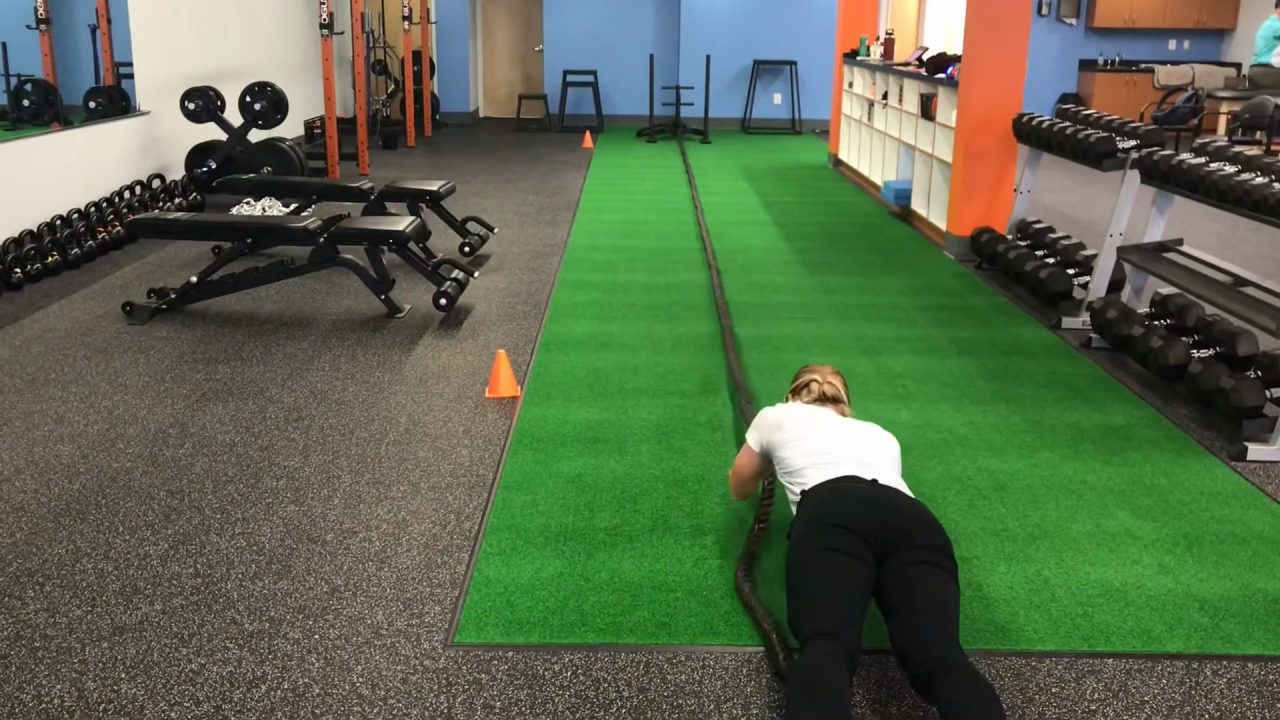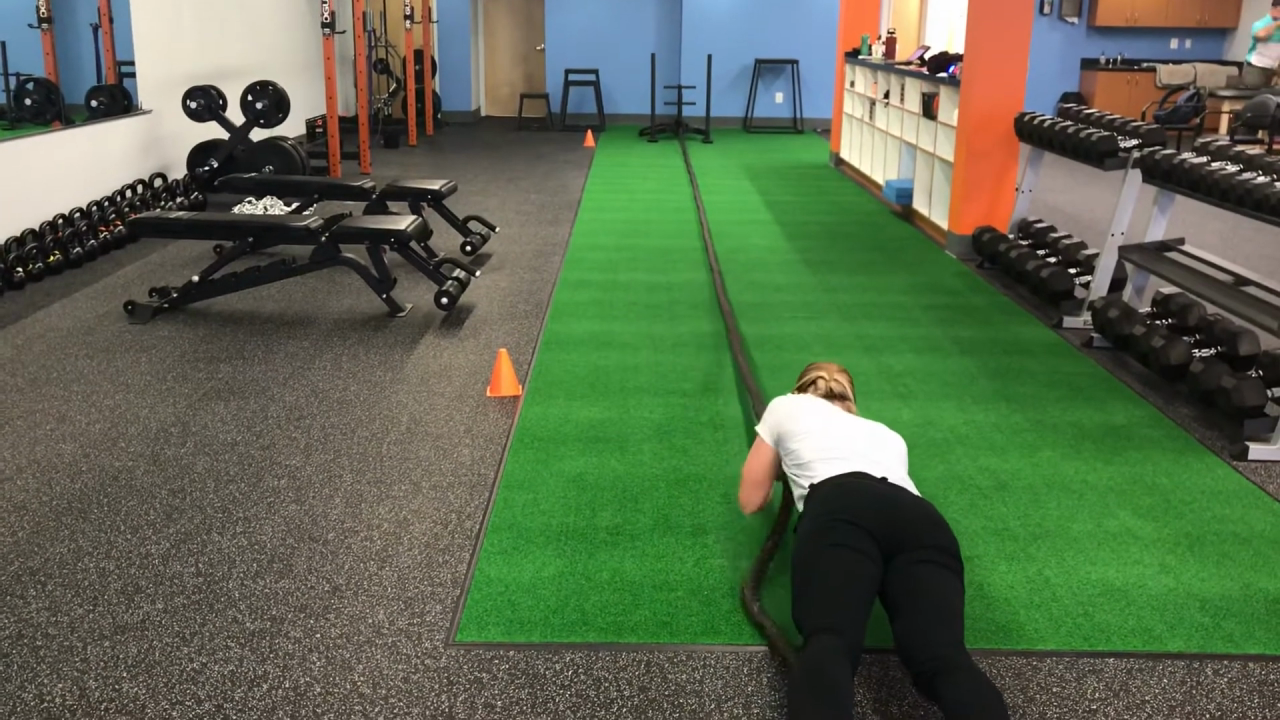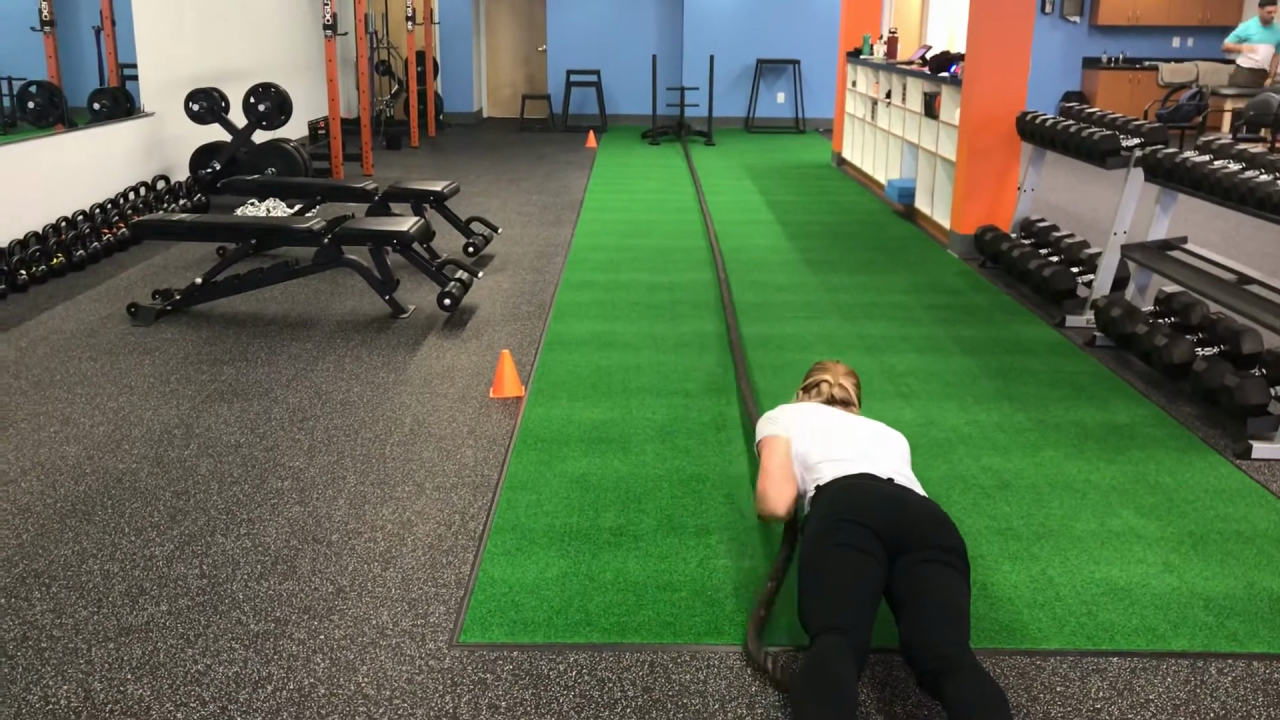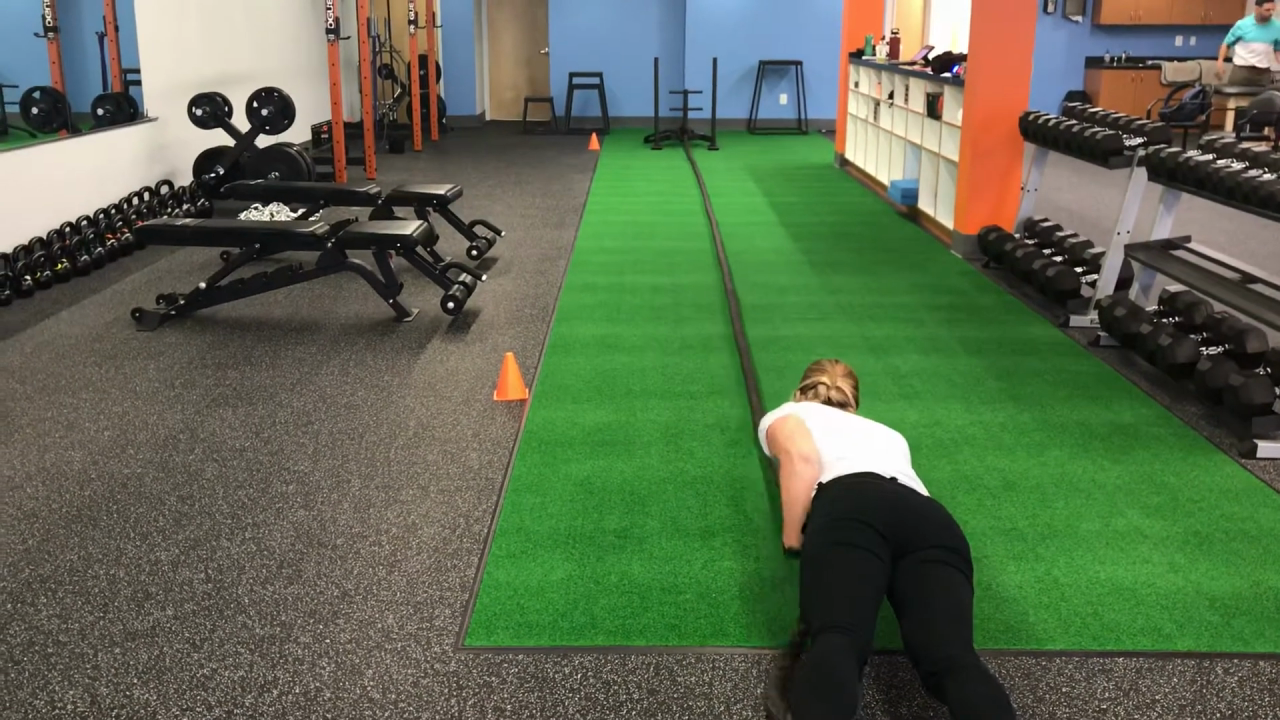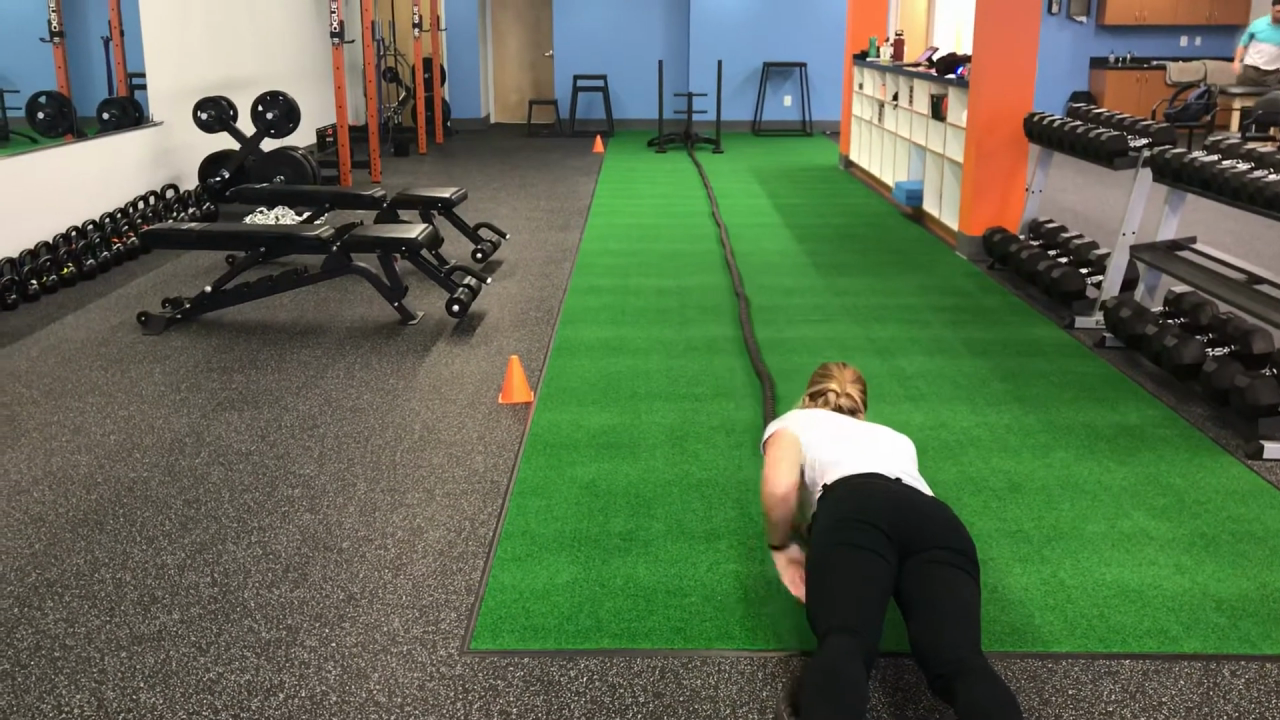
dt=0.3s
person 1, frame 1
left shoulder: (778, 416)
right shoulder: (881, 435)
left elbow: (739, 487)
left hip: (833, 518)
right hip: (914, 524)
left knee: (825, 648)
right knee: (939, 657)
person 1, frame 2
left shoulder: (787, 407)
right shoulder: (888, 433)
left elbow: (750, 501)
left wrist: (780, 458)
left hip: (841, 515)
right hip: (921, 523)
left knee: (828, 643)
right knee: (942, 656)
person 1, frame 3
left shoulder: (784, 416)
right shoulder: (890, 433)
left elbow: (777, 503)
left hip: (847, 514)
right hip: (928, 522)
left knee: (835, 644)
right knee: (947, 656)
person 1, frame 4
left shoulder: (783, 416)
right shoulder: (888, 432)
left elbow: (801, 456)
left wrist: (792, 539)
left hip: (850, 514)
right hip: (931, 523)
left knee: (836, 644)
right knee: (951, 656)
person 1, frame 5
left shoulder: (791, 423)
right shoulder: (895, 436)
left elbow: (780, 486)
left wrist: (783, 544)
left hip: (854, 512)
right hip: (937, 521)
left knee: (844, 647)
right knee: (958, 659)
